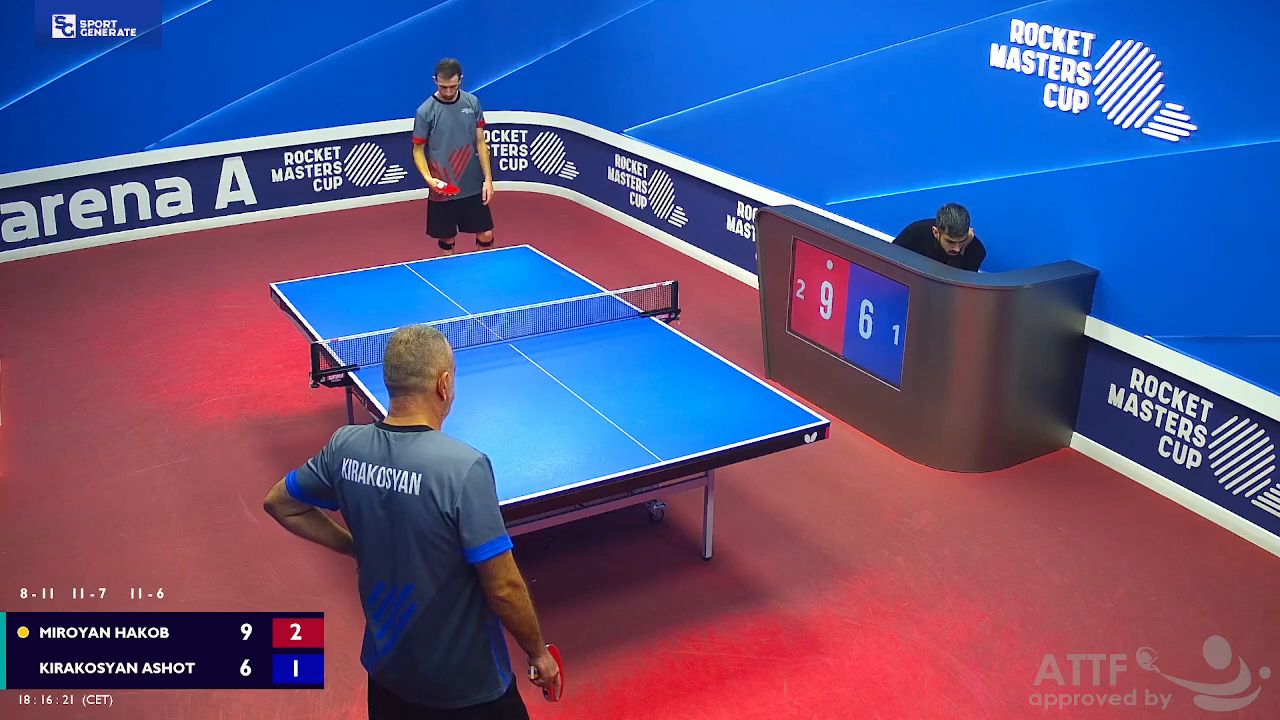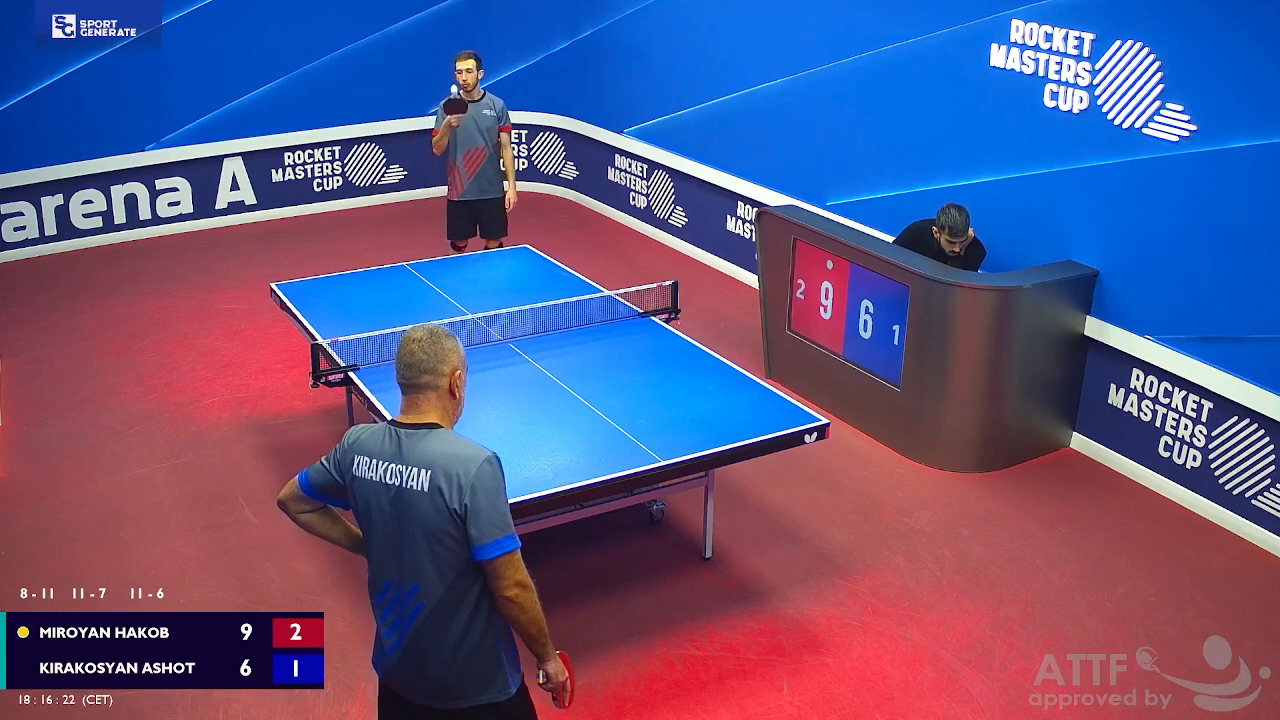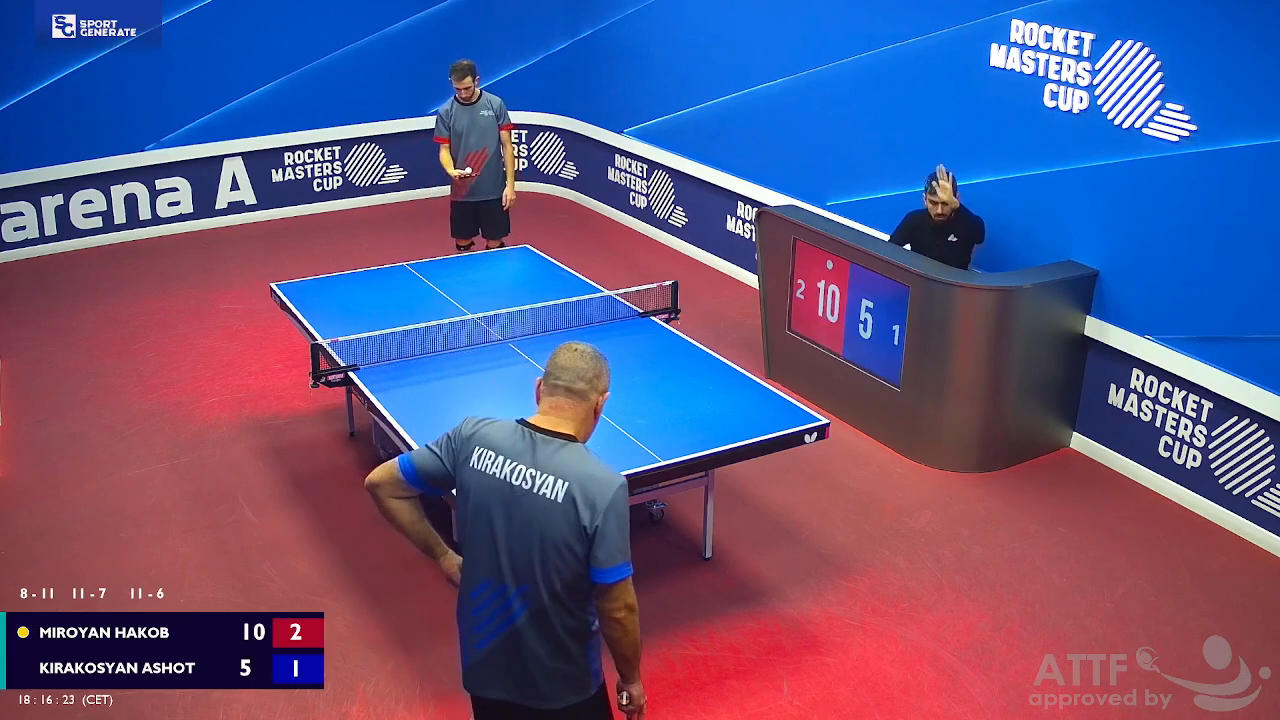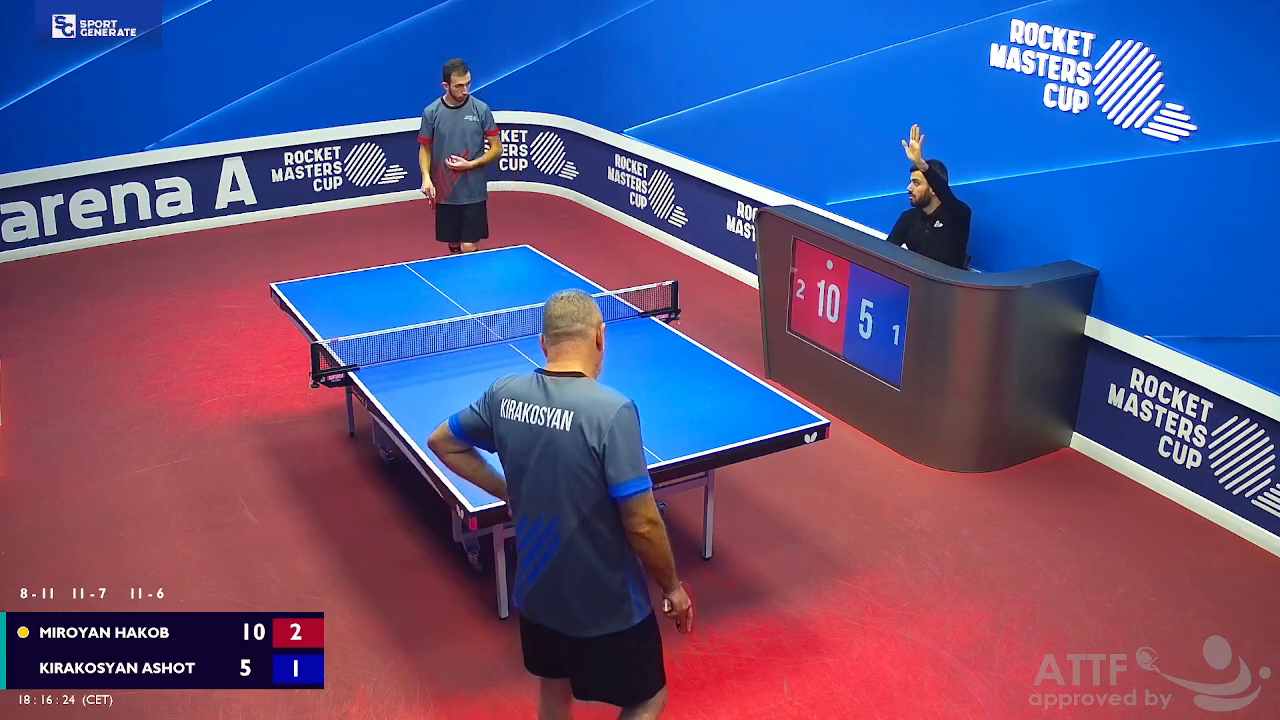
dt=1s
person 1, frame 1
left shoulder: (345, 447)
right shoulder: (463, 467)
left elbow: (279, 504)
right elbow: (502, 588)
right wrist: (538, 653)
left hip: (385, 668)
right hip: (466, 686)
person 1, frame 2
left shoulder: (357, 444)
right shoulder: (472, 465)
left elbow: (293, 501)
right elbow: (510, 588)
right wrist: (546, 656)
left hip: (397, 668)
right hip: (477, 685)
person 1, frame 3
left shoulder: (474, 436)
right shoulder: (602, 487)
left elbow: (382, 484)
right elbow: (618, 608)
left wrist: (441, 555)
right wrist: (631, 678)
left hip: (482, 656)
right hip: (562, 679)
person 1, frame 4
left shoulder: (503, 393)
right shoulder: (612, 410)
left elbow: (442, 442)
right elbow: (642, 523)
right wrist: (672, 586)
left hip: (537, 592)
right hip: (606, 603)
person 2, frame 1
left shoulder: (472, 103)
right shoulder: (425, 111)
left elbow: (481, 142)
right elbow: (418, 150)
left wrist: (488, 179)
right wrist: (428, 178)
left hip: (473, 188)
right hip: (442, 192)
left knee: (485, 236)
right knee: (447, 241)
person 2, frame 2
left shoulder: (497, 105)
right shoulder: (447, 107)
left elbow: (506, 147)
right elbow: (437, 149)
left wrist: (512, 186)
right wrist: (447, 126)
left hip: (491, 191)
right hip: (459, 192)
left knee: (494, 245)
right knee: (459, 245)
person 2, frame 3
left shoulder: (495, 105)
right shoulder: (446, 112)
left elbow: (507, 146)
right elbow: (444, 149)
left wrist: (510, 184)
right wrist: (451, 171)
left hip: (493, 191)
right hip: (462, 193)
left knee: (495, 245)
right knee: (463, 245)
person 2, frame 4
left shoulder: (481, 109)
right shoulder: (431, 112)
left elbow: (496, 147)
right elbow: (425, 148)
left wrist: (471, 164)
right wrist: (426, 177)
left hip: (474, 194)
right hip: (445, 194)
left knee: (469, 249)
right knee: (454, 248)
